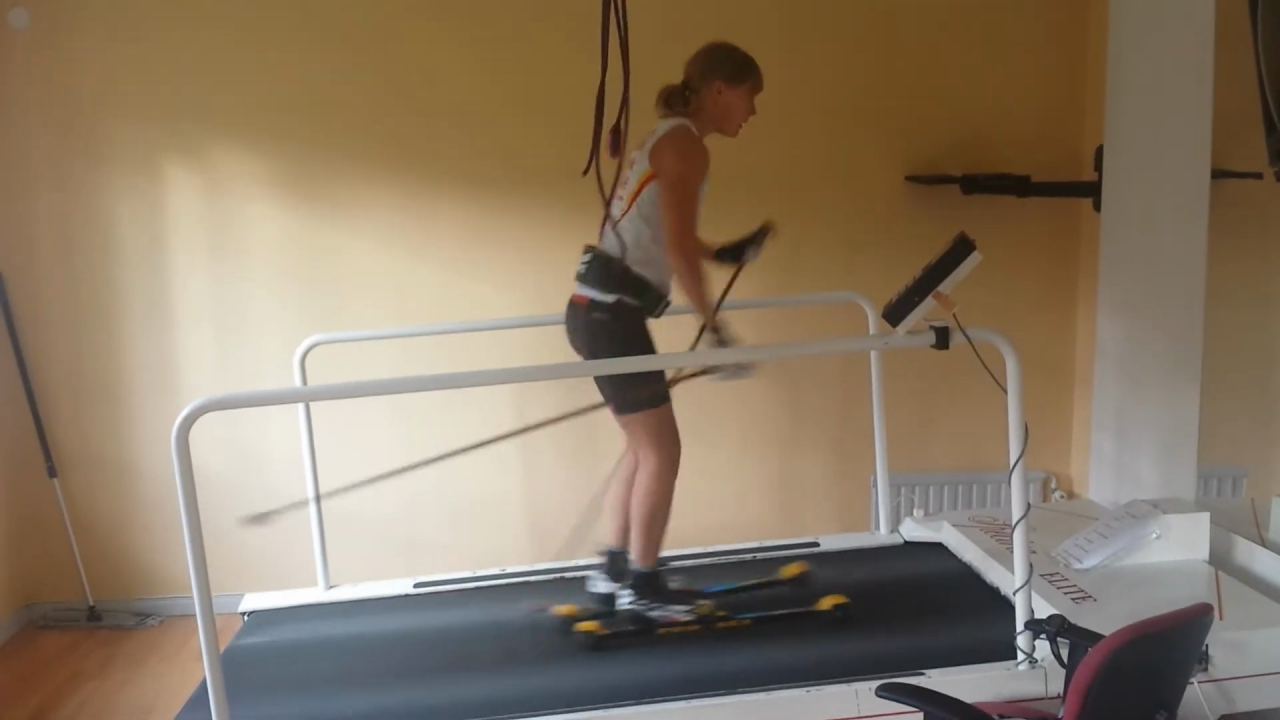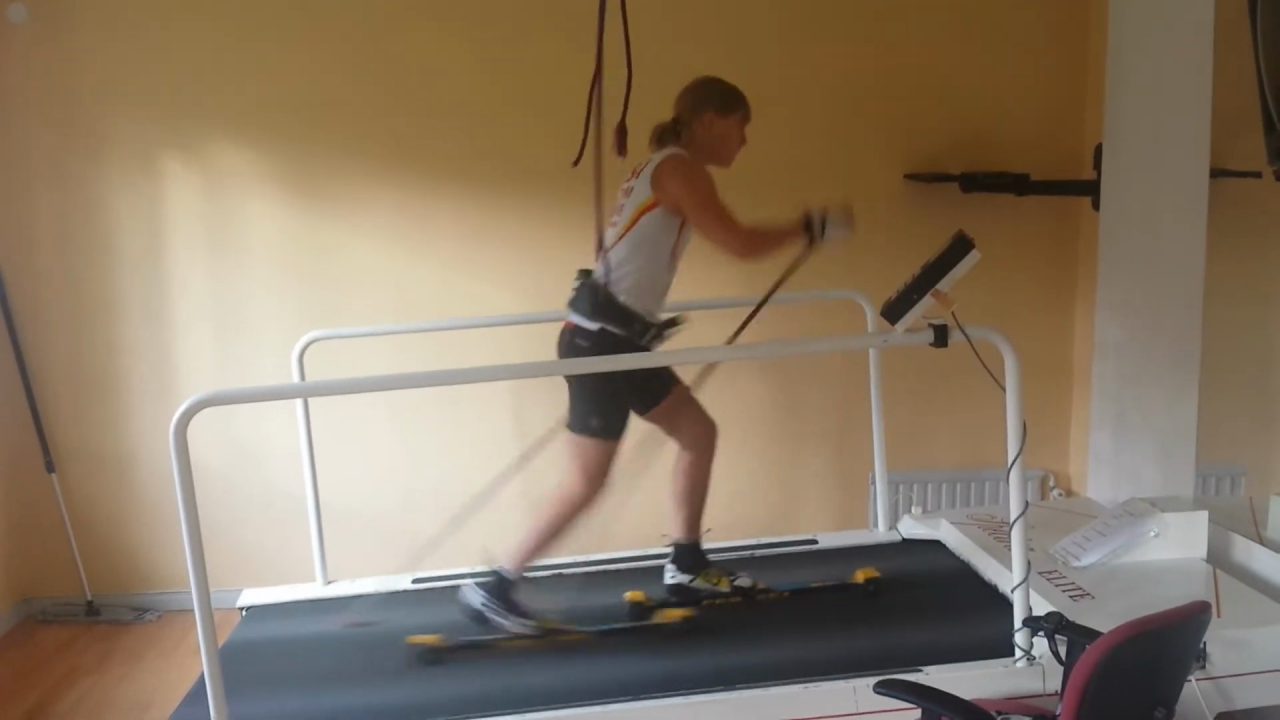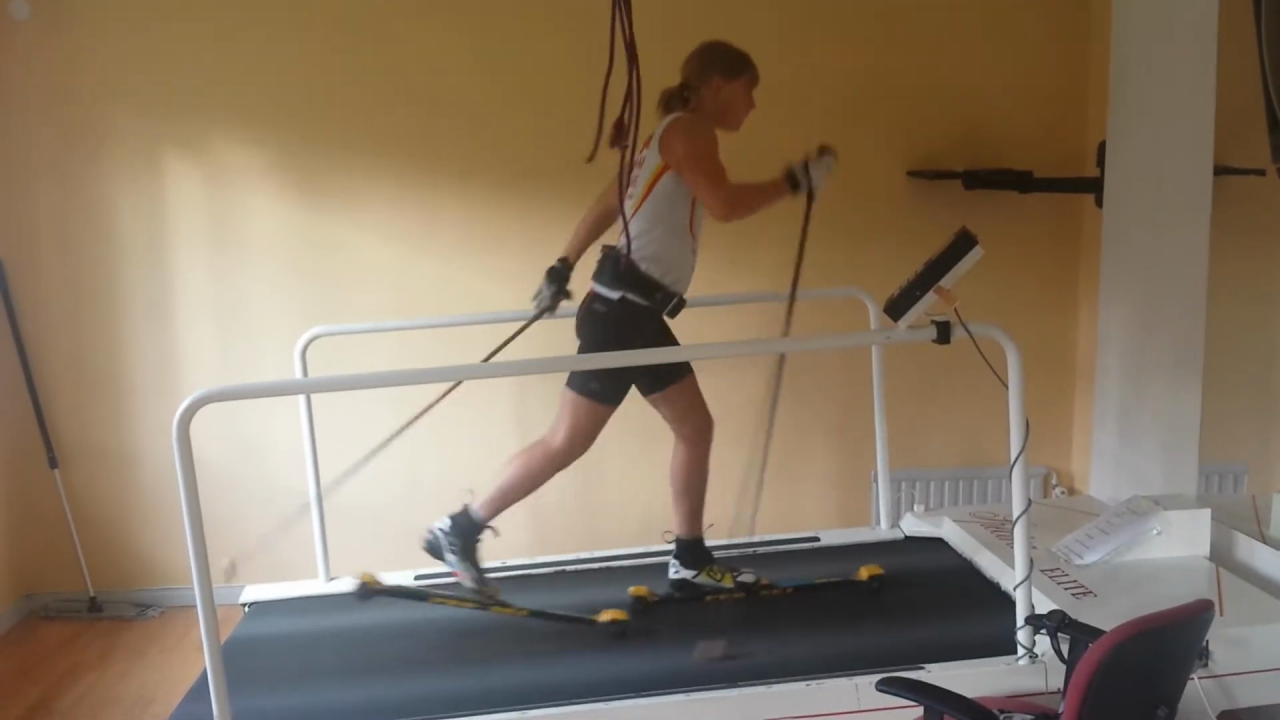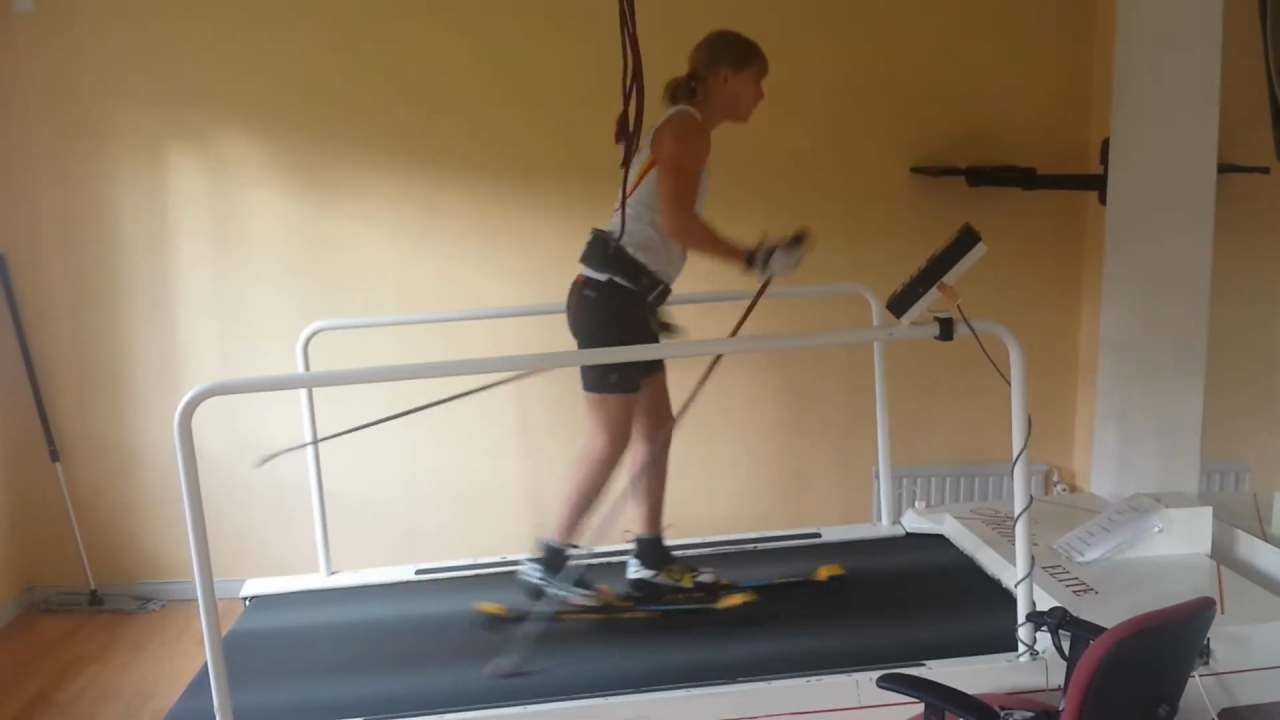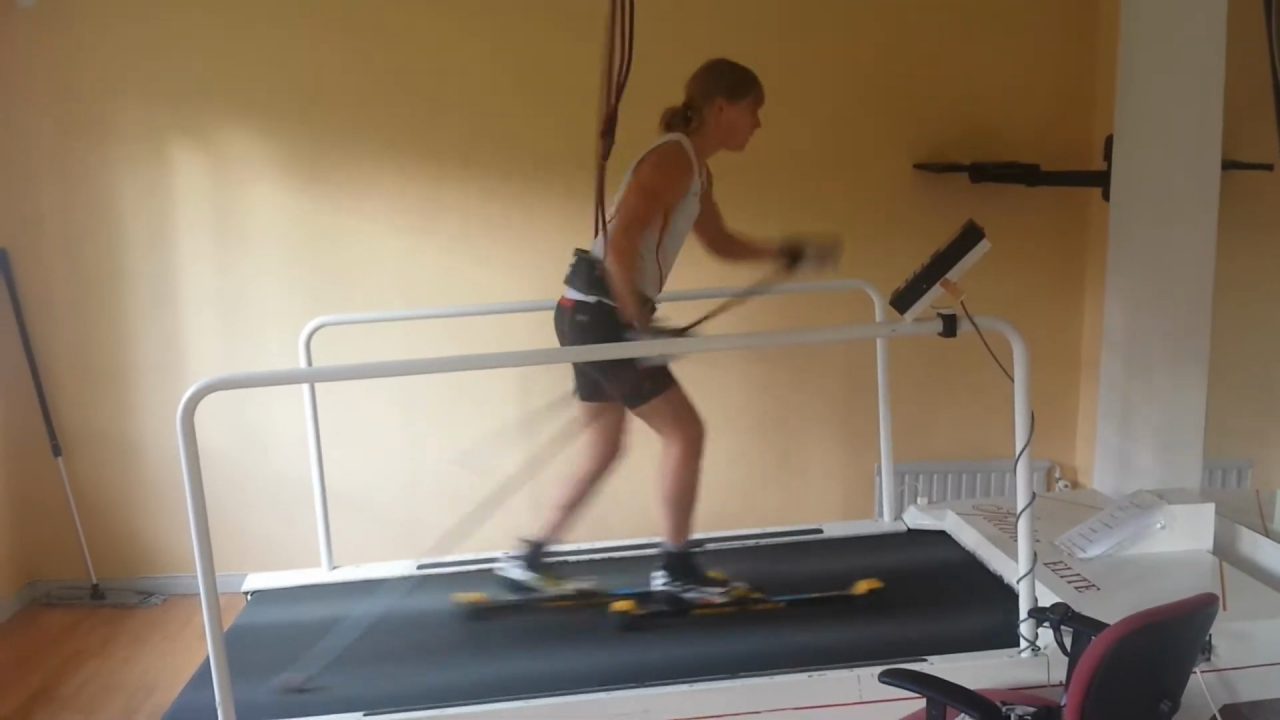
dt=0.2s
person 1, frame 1
left shoulder: (670, 142)
right shoulder: (685, 145)
right elbow: (677, 245)
left wrist: (725, 254)
right wrist: (714, 330)
left hip: (606, 310)
right hip: (612, 314)
left knee: (651, 443)
right knee: (659, 450)
left ankle: (618, 570)
right ankle: (642, 585)
person 1, frame 2
left shoulder: (659, 173)
right shoulder: (682, 170)
right elbow: (739, 245)
right wrist: (810, 228)
left hip: (613, 334)
right hip: (600, 340)
left knee: (699, 434)
right knee: (587, 485)
left ankle: (687, 564)
right ankle: (495, 587)
person 1, frame 3
left shoulder: (671, 141)
right shoulder: (688, 132)
left elbow: (601, 207)
right elbow: (727, 204)
left wrist: (561, 270)
right wrist: (795, 179)
left hip: (636, 312)
right hip: (623, 310)
left knee: (695, 426)
right knee: (567, 441)
left ankle: (689, 558)
right ankle: (458, 531)
person 1, frame 4
left shoulder: (686, 132)
right shoulder: (686, 128)
right elbow: (676, 223)
left wrist: (652, 306)
right wrist: (752, 258)
left hip: (616, 294)
right hip: (608, 295)
left knee: (653, 426)
right knee: (614, 436)
left ankle: (648, 556)
right ankle: (547, 562)
person 1, frame 5
left shoulder: (694, 165)
right shoulder: (671, 159)
left elbow: (720, 244)
right elbow: (621, 239)
left wrist: (789, 254)
right wrist: (638, 325)
left hip: (600, 313)
right hip: (596, 313)
left knee: (604, 446)
right knee: (684, 433)
left ankle: (531, 556)
right ankle: (676, 569)
